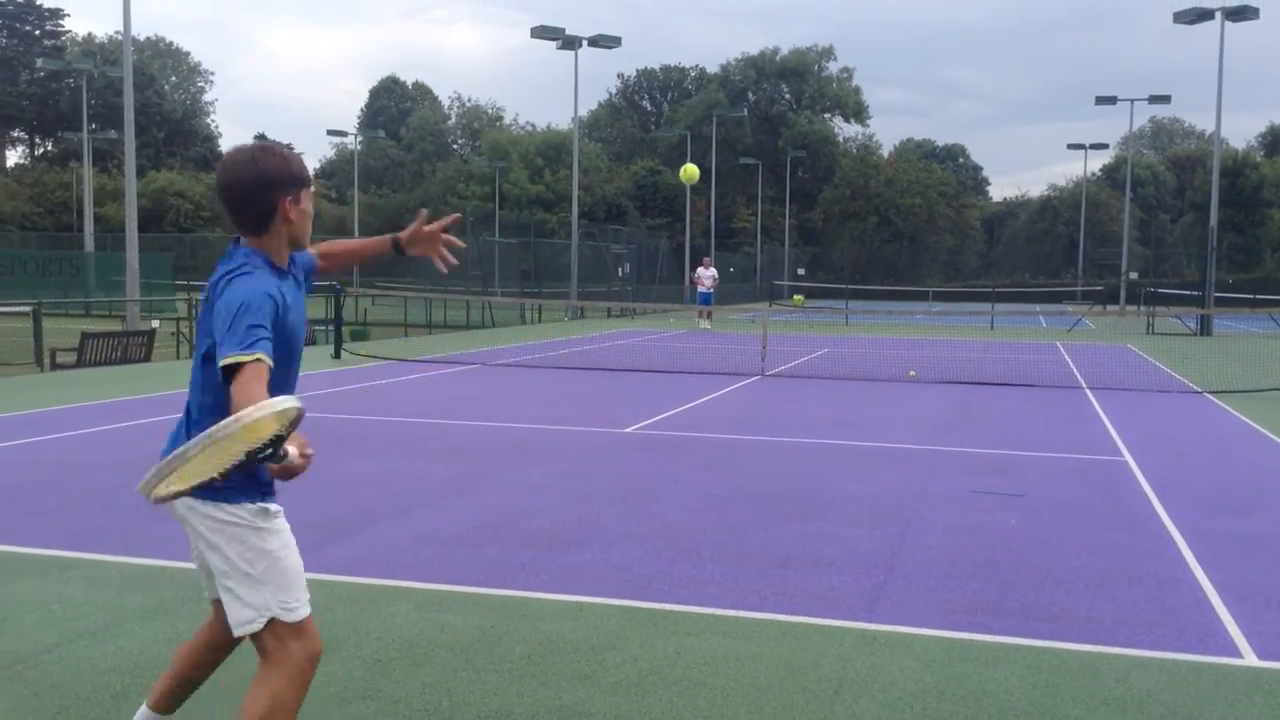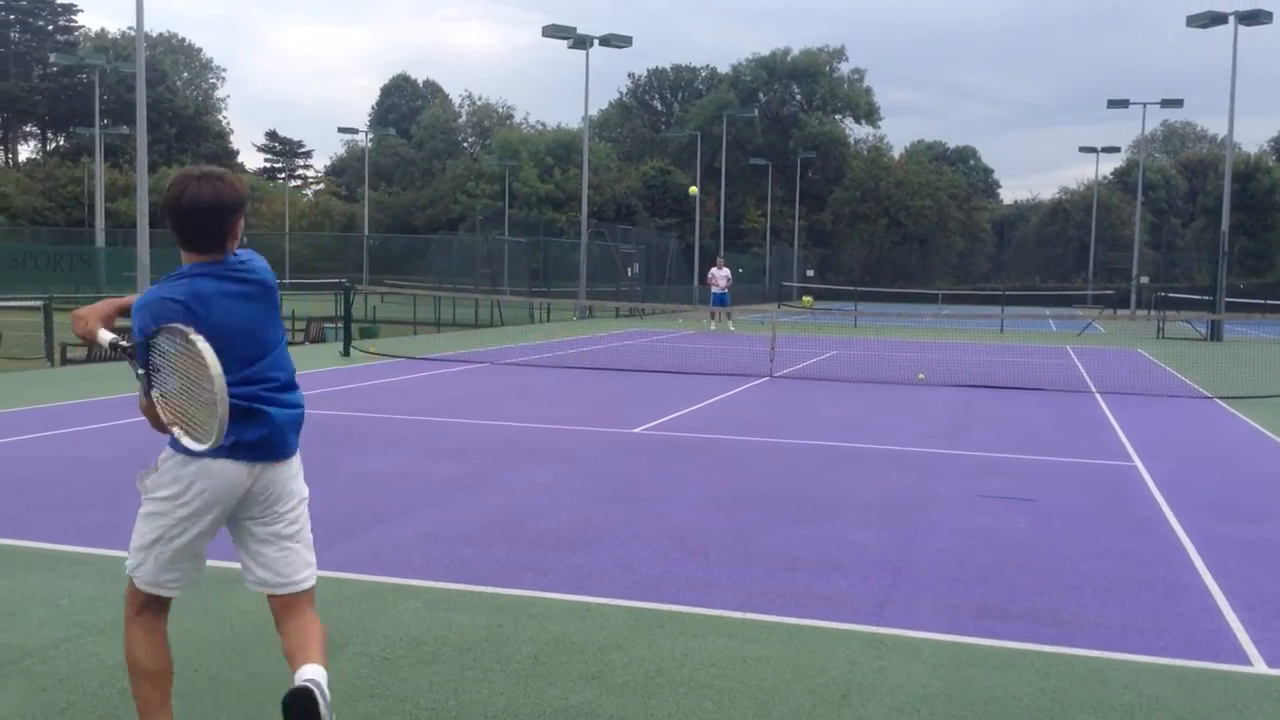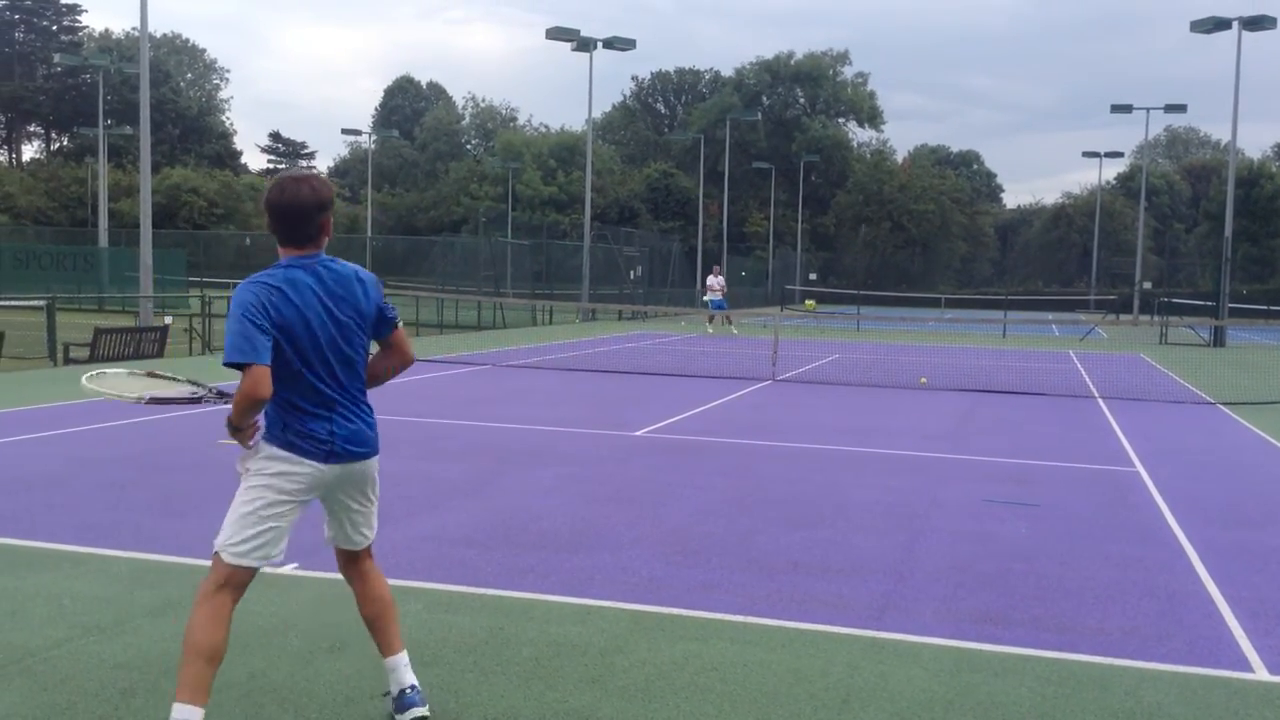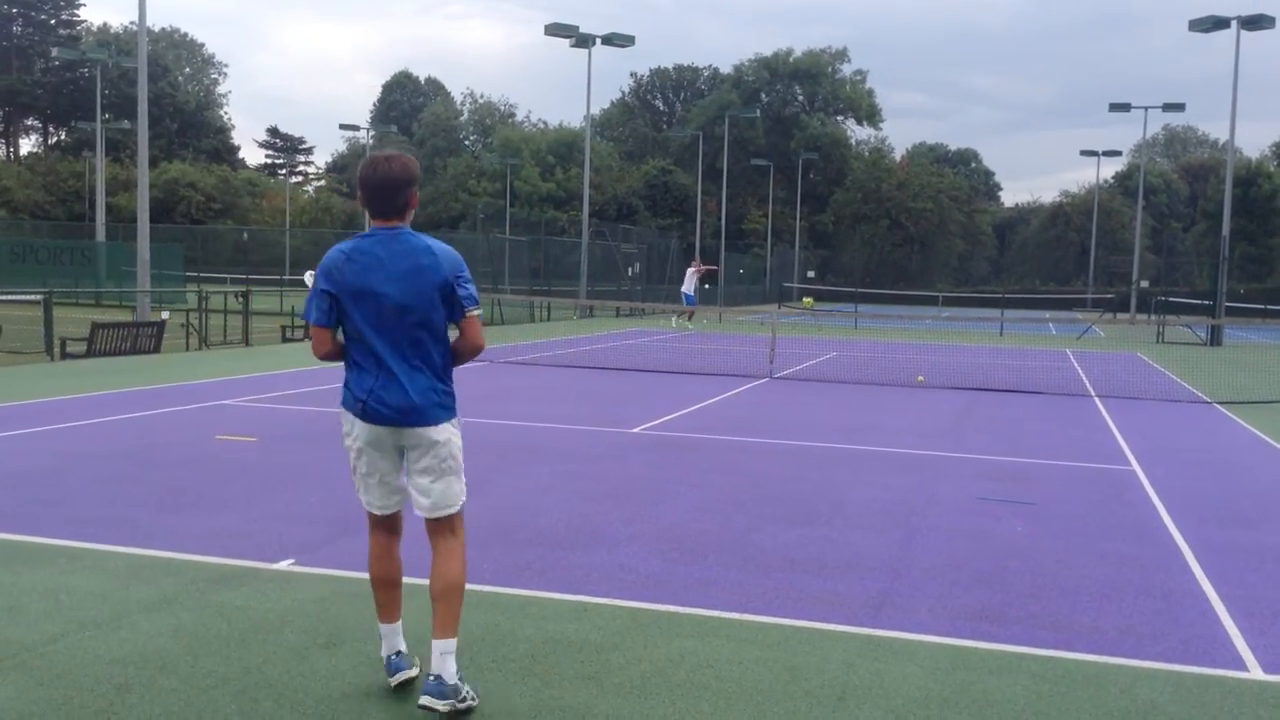
dt=0.4s
person 1, frame 1
left shoulder: (274, 268)
right shoulder: (253, 292)
left elbow: (312, 260)
right elbow: (246, 393)
left wrist: (398, 241)
right hip: (230, 493)
left knee: (237, 617)
right knee: (295, 649)
person 1, frame 2
left shoulder: (158, 305)
right shoulder: (257, 270)
left elbow: (164, 415)
left wrist: (126, 357)
right wrist: (112, 309)
left hip: (200, 466)
right hip: (275, 462)
left knee: (146, 609)
right knee: (296, 612)
person 1, frame 3
left shoulder: (257, 295)
right shoulder: (362, 282)
left elbow: (256, 390)
right elbow: (400, 357)
left wrist: (238, 422)
left hip: (291, 454)
right hip: (357, 449)
left knee: (220, 588)
right knee: (359, 560)
person 1, frame 4
left shoulder: (337, 261)
right shoulder: (442, 258)
left elbow: (323, 347)
right elbow: (472, 342)
left hip: (366, 413)
right hip: (428, 414)
left knee: (385, 527)
right knee: (448, 532)
left ankle: (396, 654)
right ankle: (441, 675)
